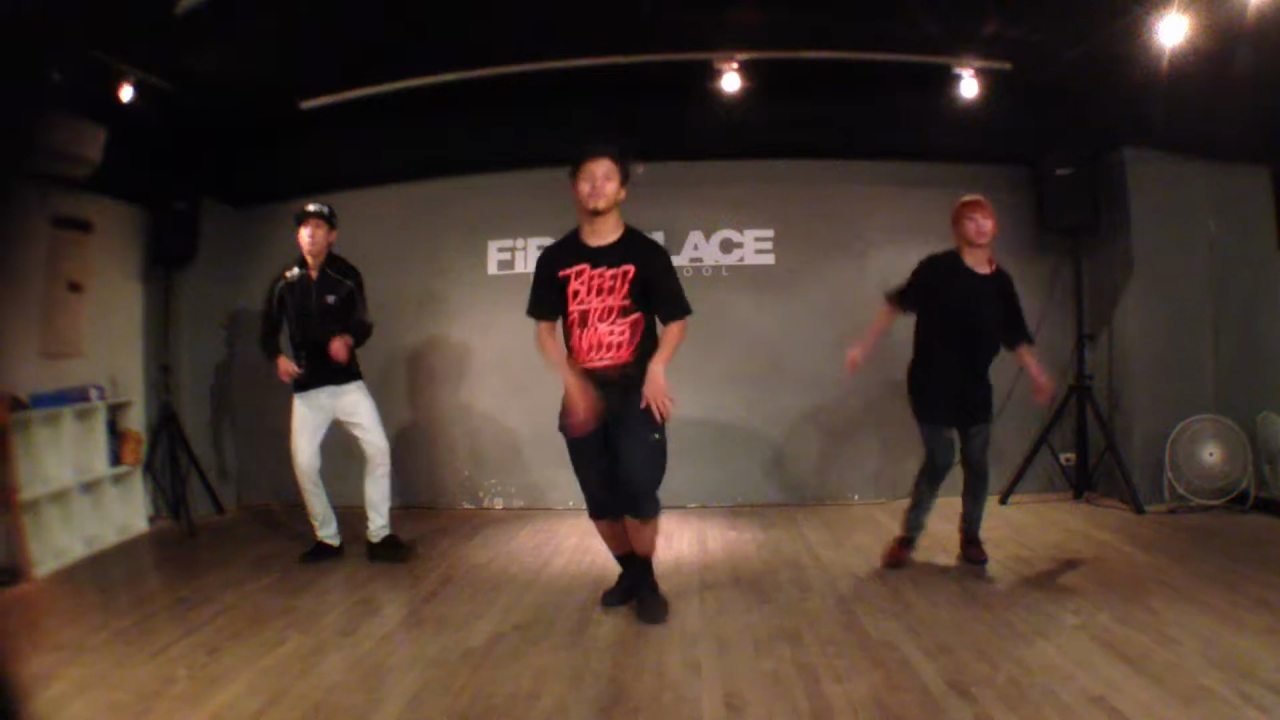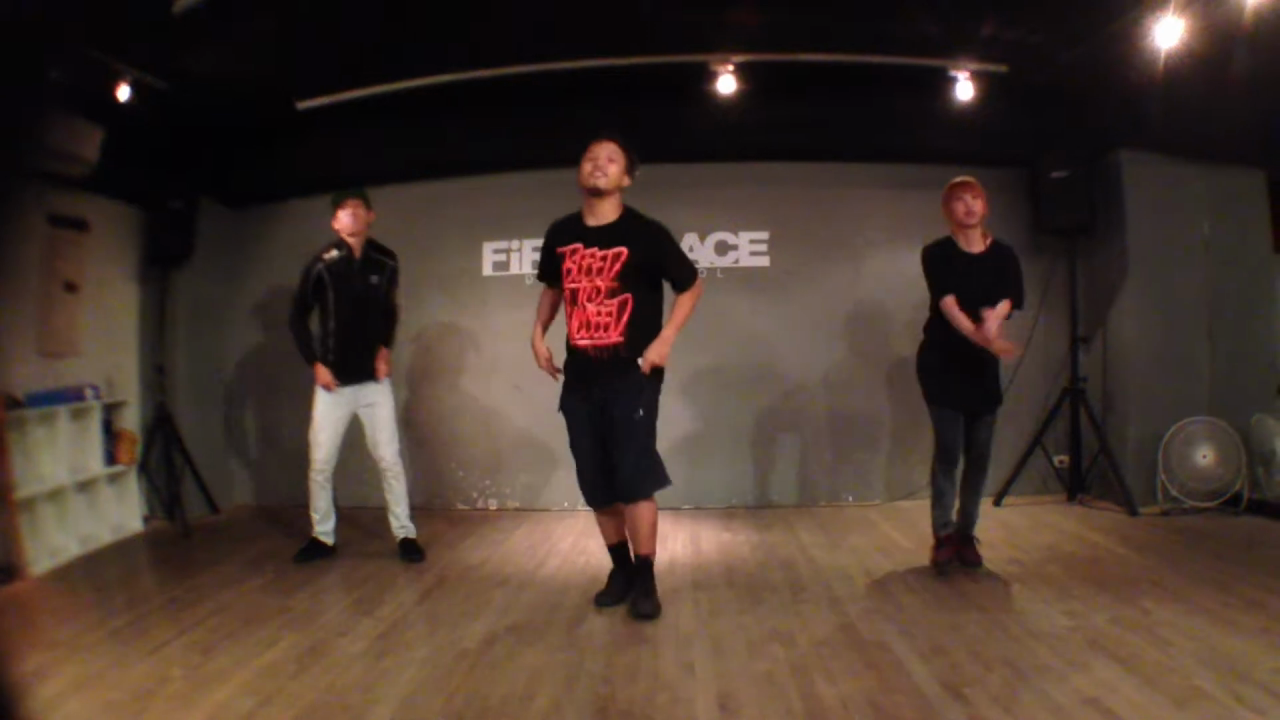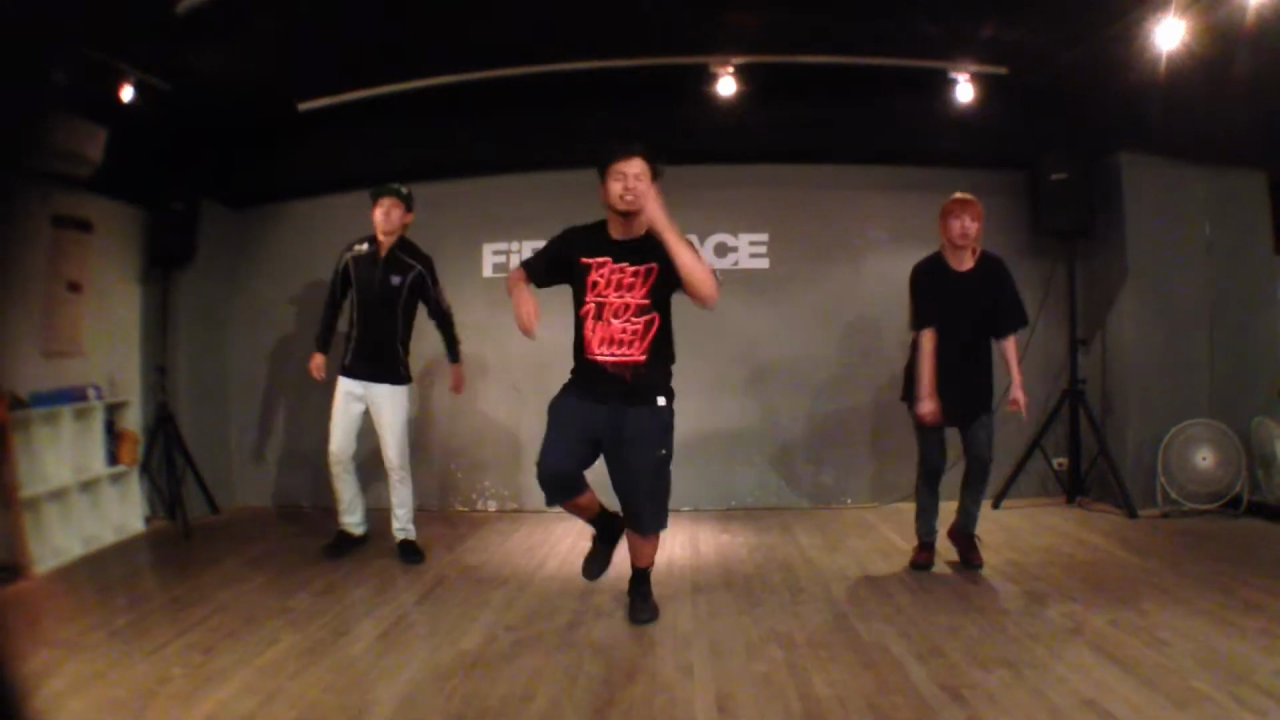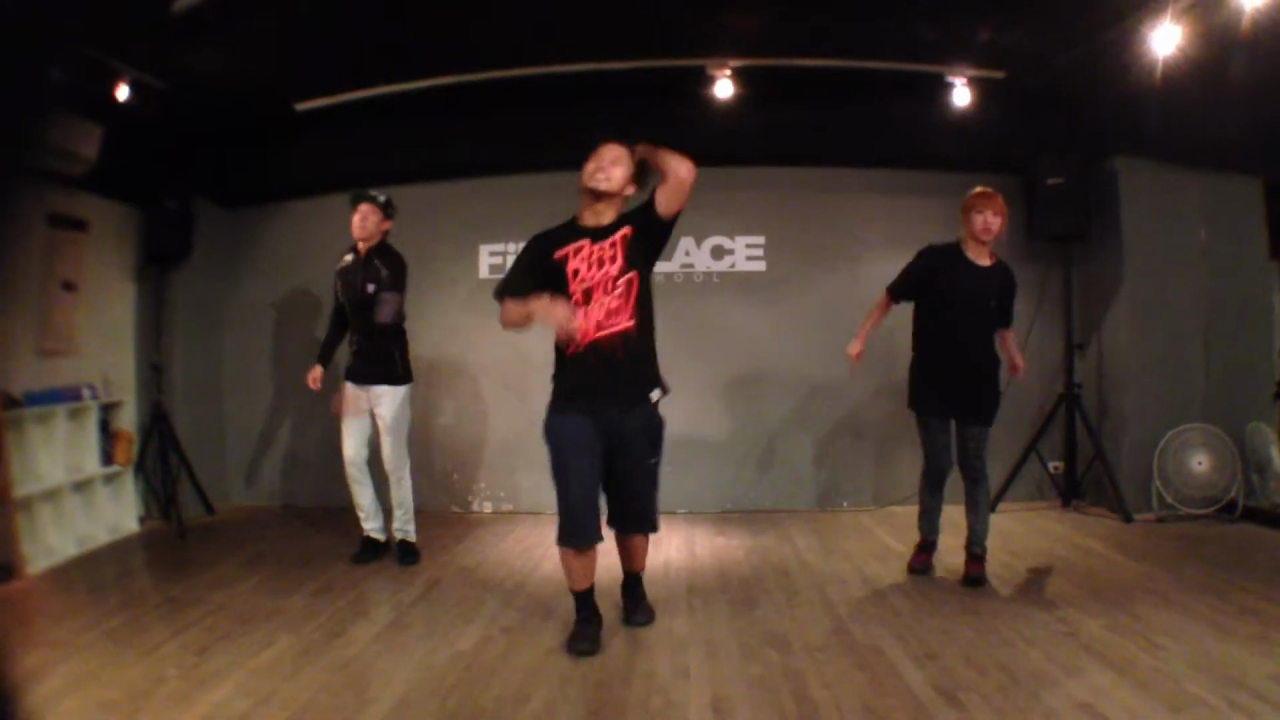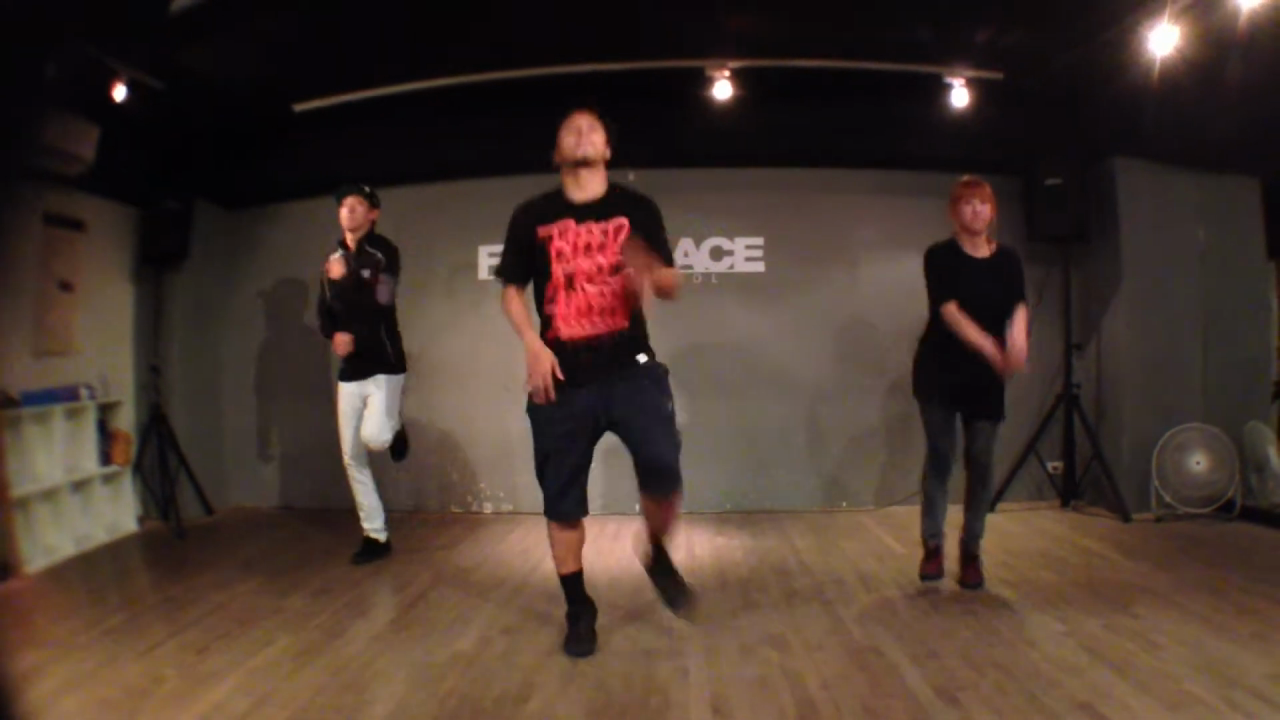
dt=0.4s
person 1, frame 1
left shoulder: (647, 253)
right shoulder: (555, 259)
left elbow: (677, 321)
right elbow: (544, 329)
left wrist: (658, 373)
right wrist: (570, 384)
left hip: (634, 393)
right hip: (584, 396)
left knee: (639, 488)
right knee: (601, 499)
left ankle: (648, 580)
right ankle: (630, 573)
person 1, frame 2
left shoulder: (646, 235)
right shoulder: (560, 234)
left elbow: (690, 286)
left wrist: (666, 338)
right wrist: (539, 333)
left hip: (630, 374)
right hip: (579, 377)
left knee: (634, 477)
right knee: (597, 483)
left ankle: (645, 581)
right ankle: (622, 570)
person 1, frame 3
left shoulder: (670, 245)
right shoulder: (578, 243)
left elbow: (707, 294)
right elbow: (520, 274)
left wrist: (662, 226)
right wrist: (521, 292)
left hip: (645, 400)
right hip: (586, 392)
left knee: (647, 508)
right knee: (555, 472)
left ankle: (641, 586)
right ankle: (606, 524)
person 1, frame 4
left shoulder: (639, 229)
right shoulder: (546, 245)
left elbow: (683, 175)
right elbow: (507, 313)
left wrist: (647, 154)
right wrist: (540, 305)
left hip: (636, 396)
right hip: (575, 401)
left knee: (634, 513)
right knee: (577, 516)
left ankle: (633, 588)
right ankle: (586, 612)
person 1, frame 5
left shoulder: (636, 208)
right shoulder: (532, 215)
left elbow: (668, 286)
right elbow: (512, 291)
left wrist: (653, 274)
right wrist: (534, 345)
left hip: (624, 364)
right hip: (560, 375)
left knee: (661, 465)
right knee: (562, 499)
left ankle: (658, 554)
right ankle: (579, 607)
person 2, frame 1
left shoulder: (1001, 282)
right shoulder: (937, 269)
left elbow: (1014, 336)
right elbow: (896, 305)
left wrist: (1037, 374)
right wrist: (864, 346)
left hip: (975, 386)
right hip: (933, 383)
left knee: (977, 464)
right knee: (938, 463)
left ankle: (971, 535)
right ankle: (908, 535)
person 2, frame 2
left shoulder: (1002, 255)
right shoulder: (936, 254)
left elbow: (1008, 301)
right elbow: (948, 306)
left wrist: (994, 322)
right wrist: (981, 337)
left hip: (983, 369)
right hip: (942, 365)
left knee: (979, 454)
right knee: (948, 449)
left ankle: (963, 534)
right ankle: (943, 537)
person 2, frame 3
left shoulder: (994, 271)
right shoulder: (925, 273)
left elbow: (1006, 332)
right elbow: (925, 335)
left wrist: (1017, 384)
right wrist: (924, 393)
left hip: (975, 383)
right hip: (931, 382)
left knee: (981, 458)
right knee: (931, 463)
left ankle: (963, 528)
right ankle: (925, 541)
person 2, frame 4
left shoulder: (1002, 276)
right shoulder: (935, 260)
right elbow: (891, 297)
left wrist: (1014, 354)
right wrist: (861, 337)
left hip: (980, 385)
right hip: (933, 382)
left knee: (974, 467)
right knee: (937, 466)
left ankle: (976, 554)
right ankle: (926, 541)
person 2, frame 5
left shoulder: (1007, 260)
right shoulder: (939, 256)
left elbow: (1019, 308)
right elbow: (949, 312)
left wrist: (1017, 340)
right wrist: (989, 349)
left hip: (985, 378)
right hip: (939, 373)
left knee: (980, 463)
right knee: (940, 456)
left ankle: (970, 553)
right ankle: (933, 549)
person 3, frame 1
left shoulder: (347, 277)
right shoulder: (284, 282)
left elbow: (364, 325)
right elbow: (268, 332)
left wrist: (348, 341)
right wrist: (279, 358)
left hip: (347, 382)
right hip: (307, 388)
left knee: (378, 448)
right knee: (305, 466)
left ankle: (379, 536)
right ankle: (328, 539)
person 3, frame 2
left shoulder: (386, 262)
right shoulder: (322, 264)
right elbow: (297, 318)
left wrist: (385, 349)
right wrist: (315, 363)
left hip: (374, 380)
right hip: (334, 380)
left knee: (389, 459)
right knee: (320, 462)
left ankle: (405, 535)
right ankle: (322, 537)
person 3, frame 3
left shoulder: (417, 264)
right shoulder: (354, 254)
left elbow: (441, 312)
right elbow: (334, 301)
left wrist: (455, 361)
right wrist: (320, 348)
left hip: (391, 378)
right hip: (351, 373)
left knee: (395, 460)
right knee: (338, 451)
left ankle: (404, 534)
right ankle: (351, 527)
person 3, frame 4
left shoulder: (392, 265)
right shoulder: (345, 264)
left elbow: (383, 327)
left wrist: (357, 385)
right wrist: (321, 362)
left hip: (391, 378)
right hip: (356, 375)
left knee: (394, 460)
right knee: (353, 458)
left ankle: (404, 536)
right ankle: (374, 535)
person 3, frame 5
left shoulder: (383, 252)
right shoulder: (333, 259)
left elbow: (380, 309)
right elbow: (326, 311)
left wrist: (346, 279)
right wrist: (336, 334)
left hip: (385, 365)
right hip: (350, 371)
left knee: (373, 435)
right knee: (351, 454)
left ankle: (393, 430)
right ankle: (376, 535)
